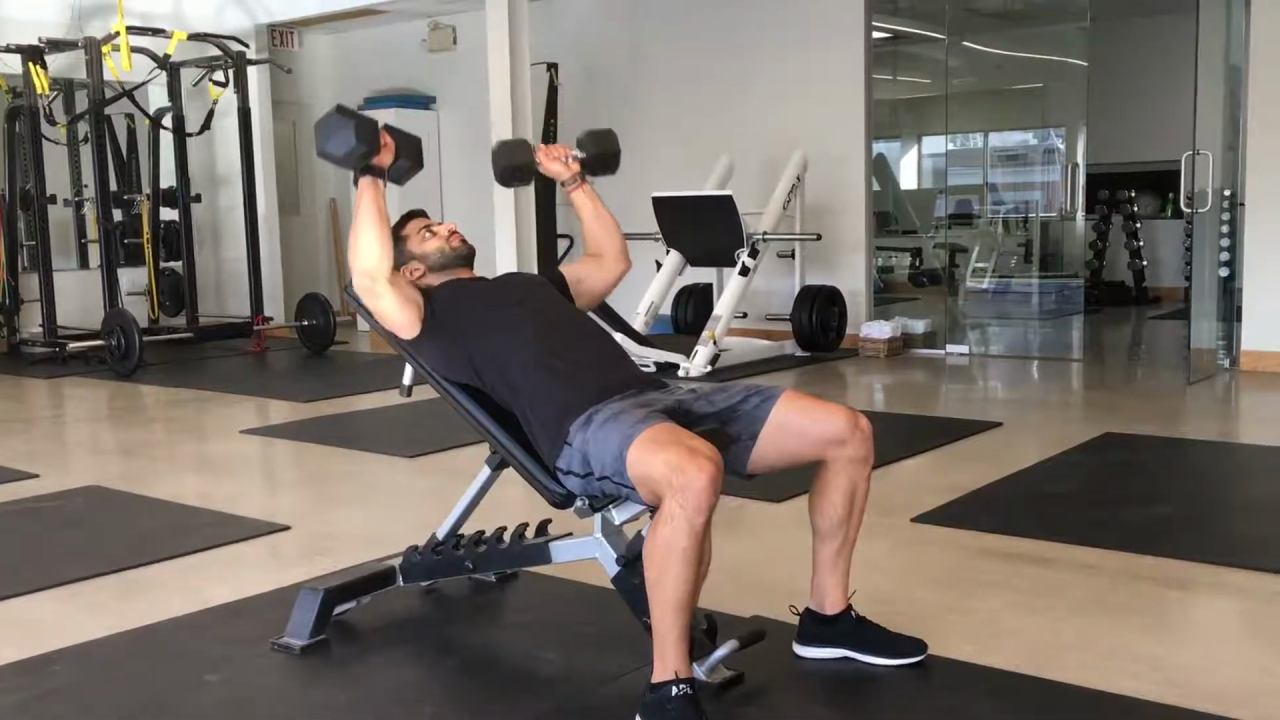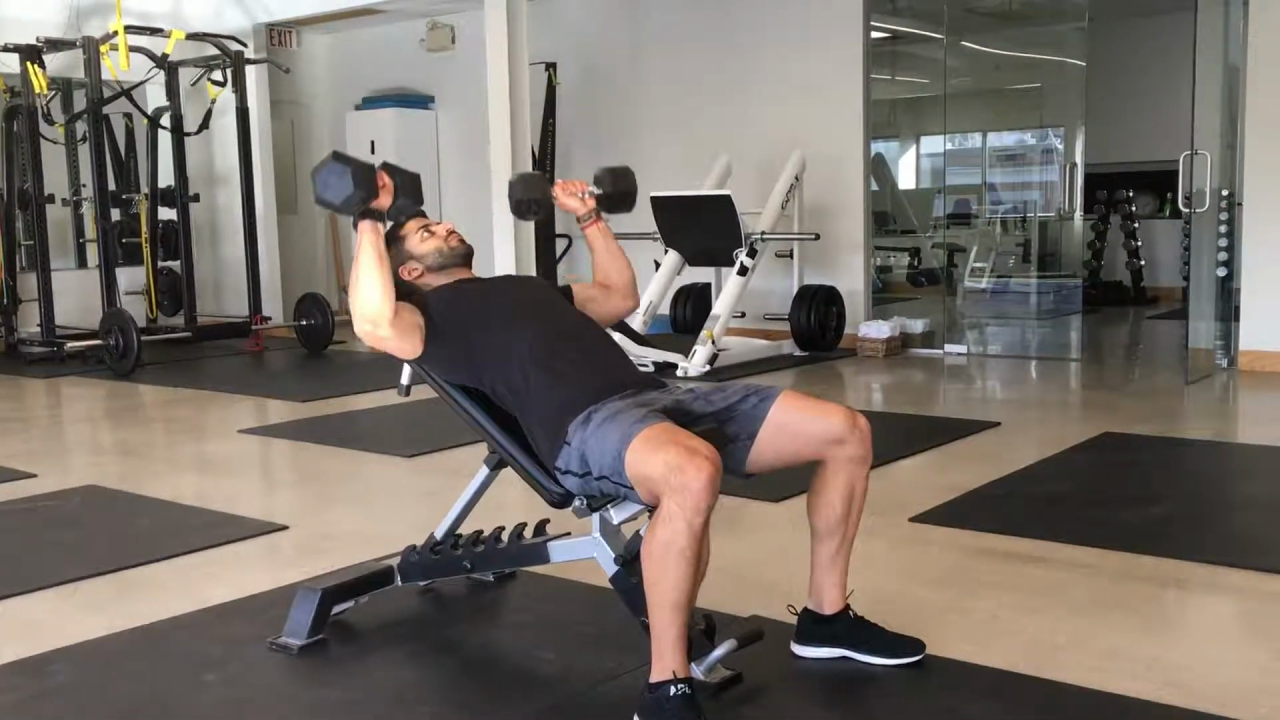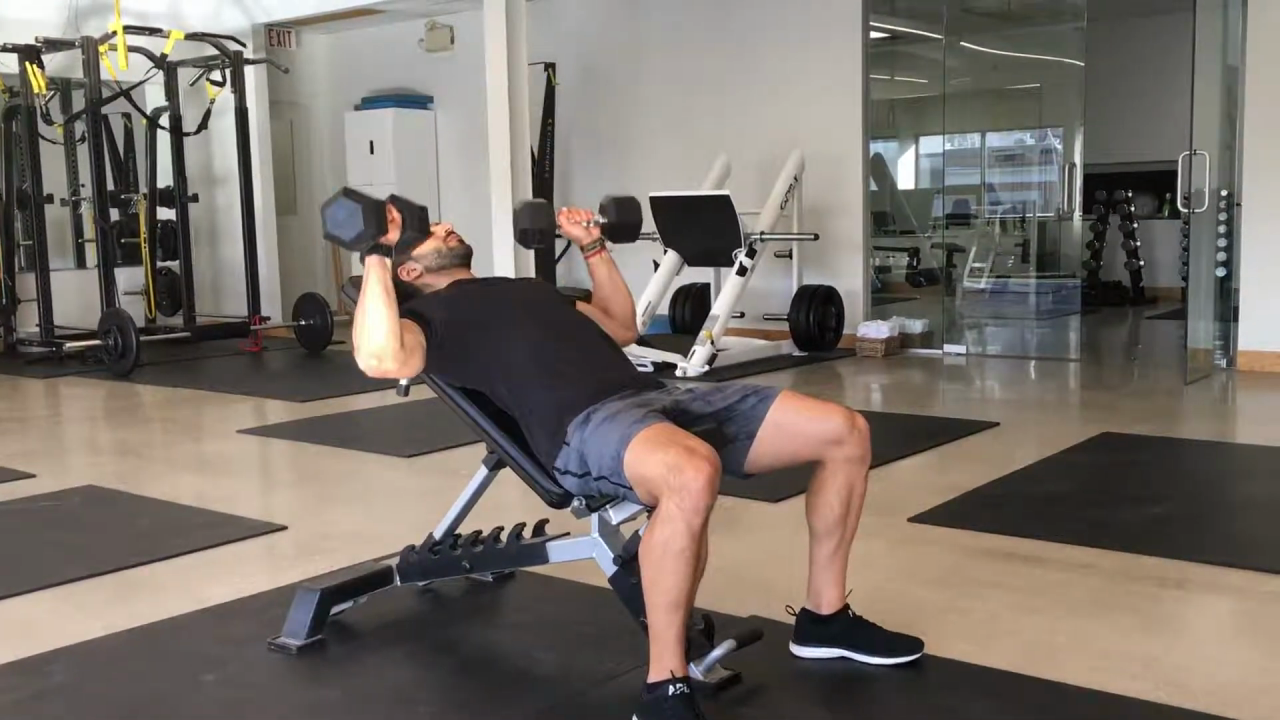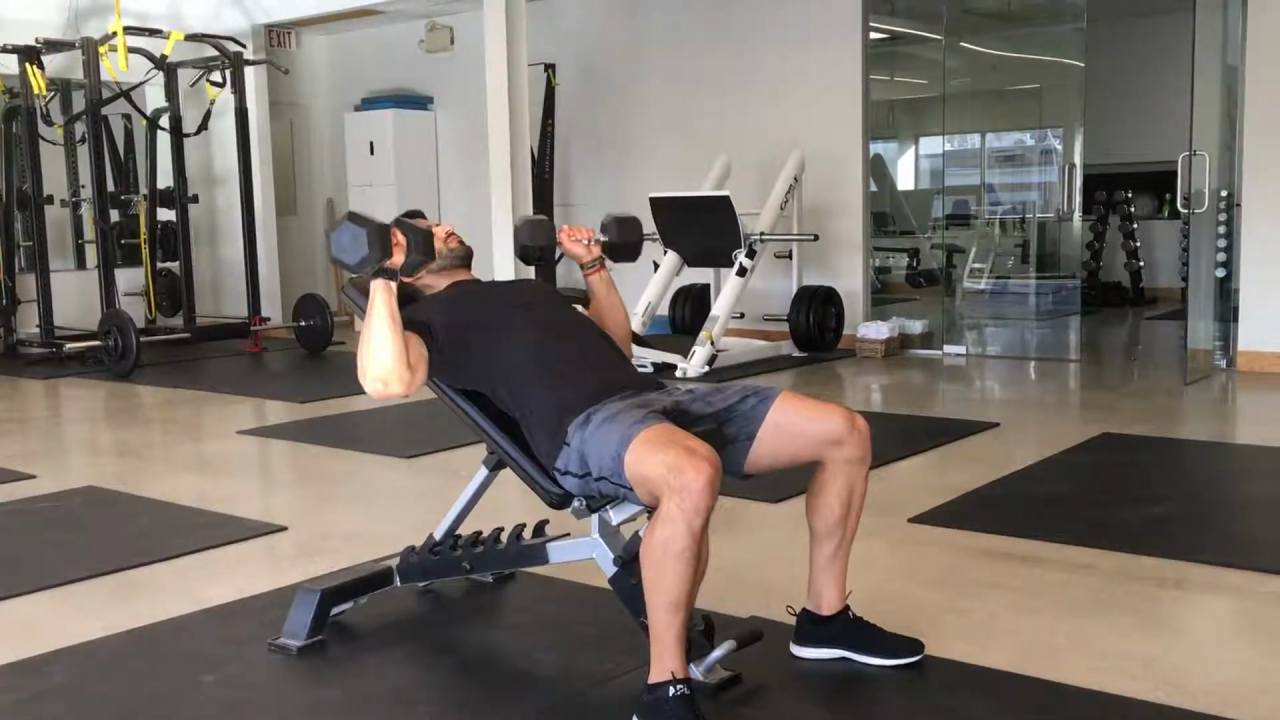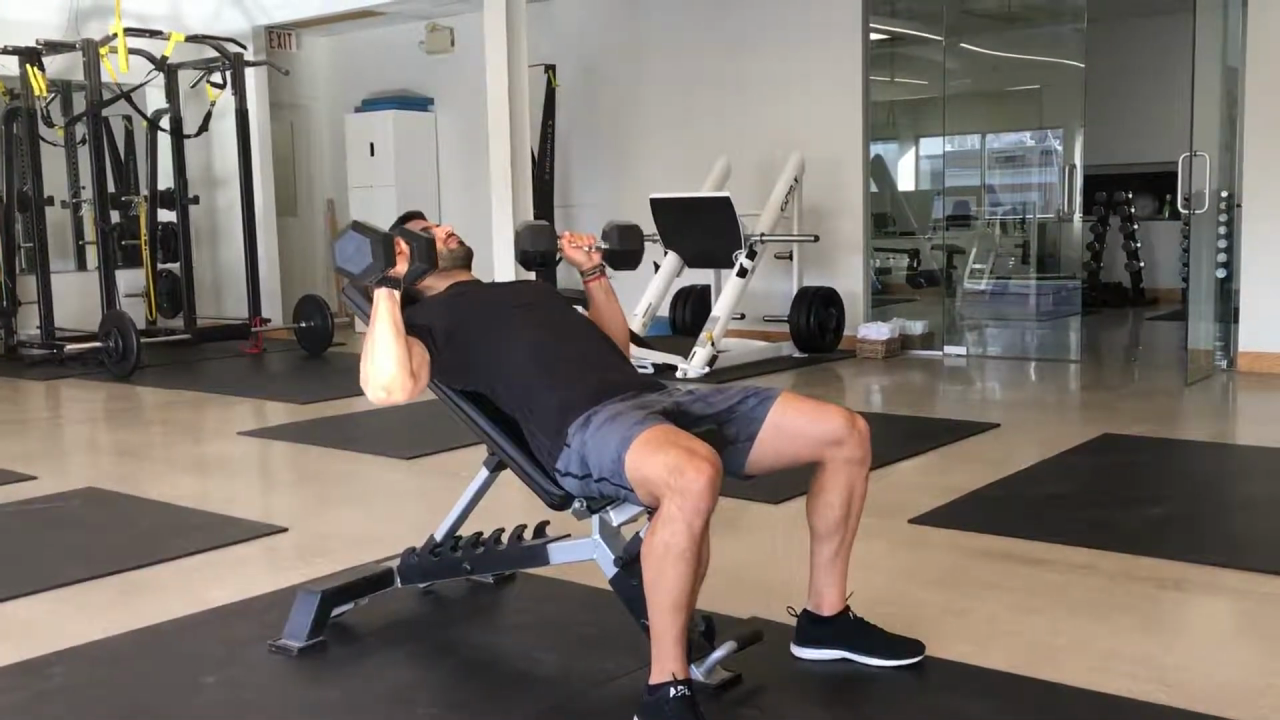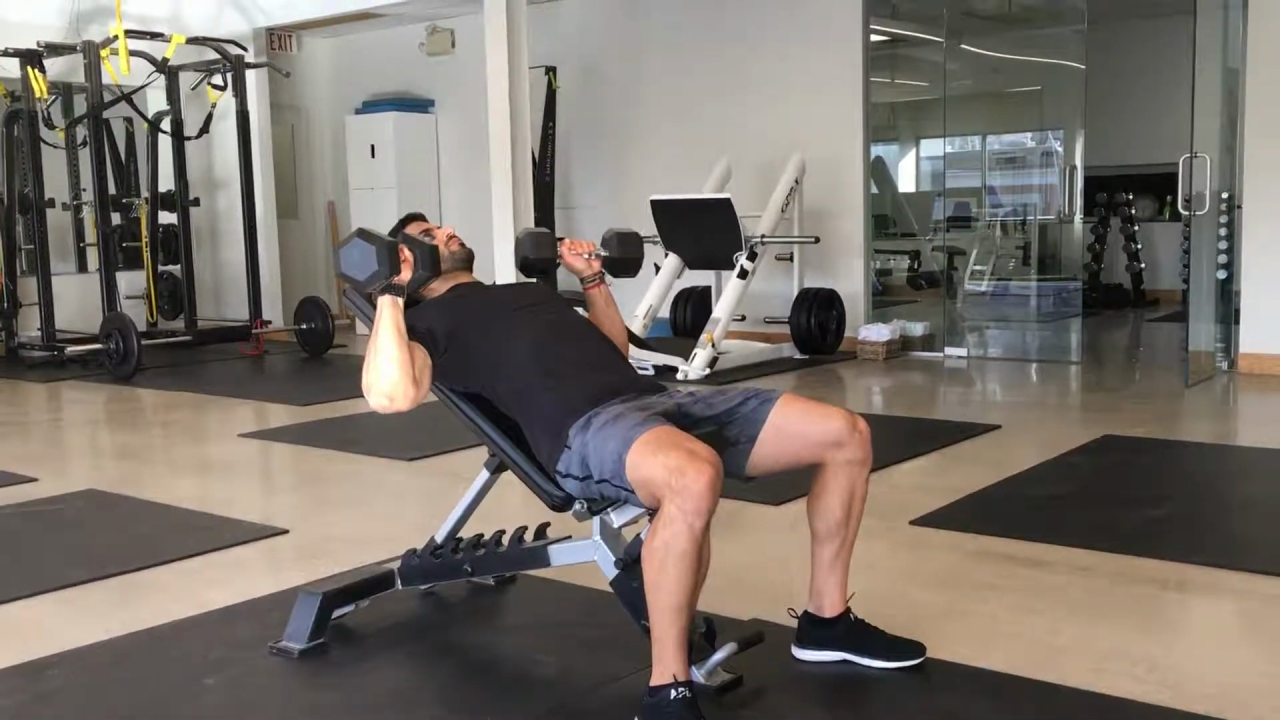
dt=0.2s
person 1, frame 1
left shoulder: (523, 283)
right shoulder: (432, 310)
left elbow: (611, 260)
right elbow: (374, 286)
left wrist: (572, 181)
right wrist: (370, 178)
left hip: (658, 394)
right hip: (587, 426)
left knee: (847, 432)
right knee: (694, 476)
left ankle: (827, 618)
person 1, frame 2
left shoulder: (524, 284)
right shoulder: (431, 311)
left elbow: (621, 296)
right elbow: (376, 327)
left wrist: (588, 219)
right wrist: (371, 221)
left hip: (654, 393)
right hip: (584, 425)
left knee: (846, 431)
right knee: (693, 475)
left ankle: (826, 618)
person 1, frame 3
left shoulder: (524, 286)
right shoulder: (428, 313)
left elbow: (621, 329)
right elbow: (380, 360)
left wrist: (592, 249)
right wrist: (378, 255)
left hip: (651, 395)
right hip: (583, 425)
left knee: (845, 432)
right knee: (692, 476)
left ankle: (824, 618)
person 1, frame 4
left shoulder: (524, 287)
right shoulder: (429, 317)
right elbow: (385, 381)
left wrist: (593, 267)
right wrist: (383, 278)
left hip: (652, 395)
right hip: (583, 425)
left knee: (845, 432)
right knee: (693, 476)
left ankle: (825, 618)
person 1, frame 5
left shoulder: (525, 286)
right shoulder: (429, 318)
right elbow: (387, 389)
left wrist: (593, 274)
right wrist: (388, 285)
left hip: (653, 396)
right hip: (585, 426)
left knee: (845, 434)
right knee: (693, 477)
left ankle: (825, 619)
person 1, frame 6
left shoulder: (525, 290)
right shoulder: (432, 321)
right elbow: (389, 396)
left wrist: (592, 279)
right wrist: (390, 293)
left hip: (654, 399)
right hip: (585, 428)
left knee: (846, 435)
right knee: (694, 479)
left ankle: (826, 621)
